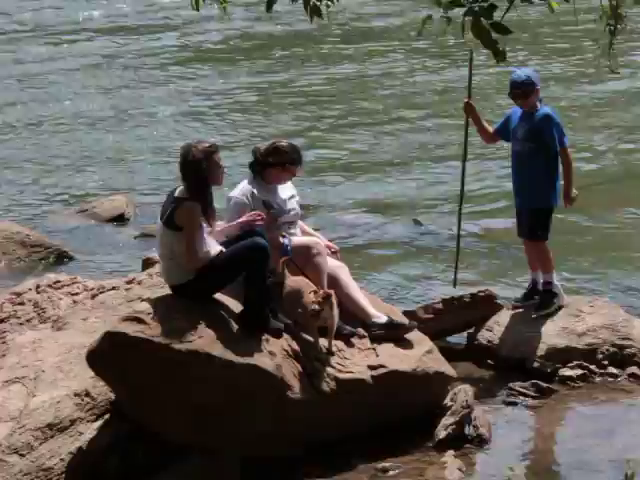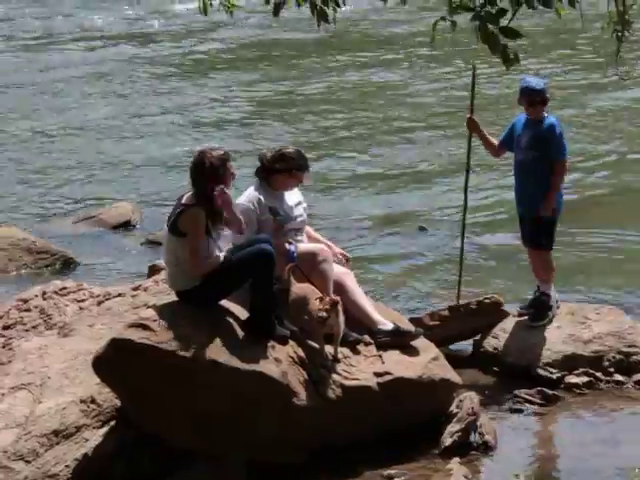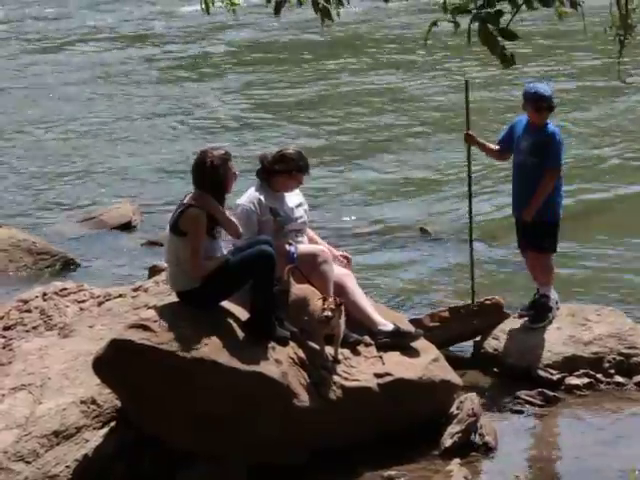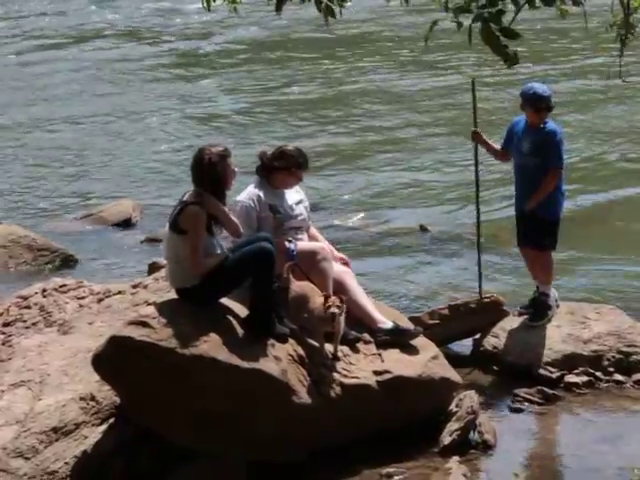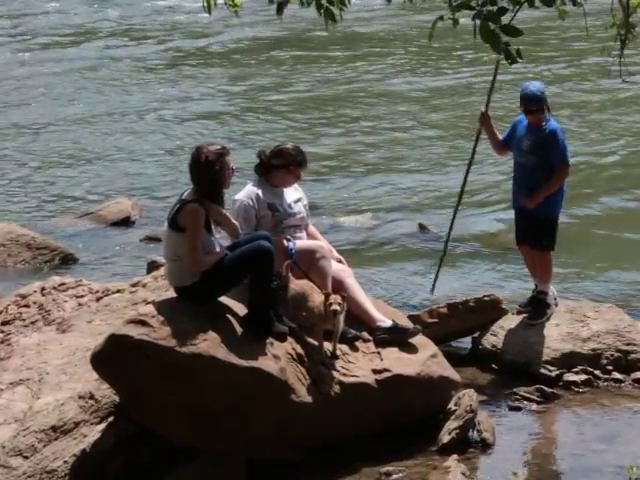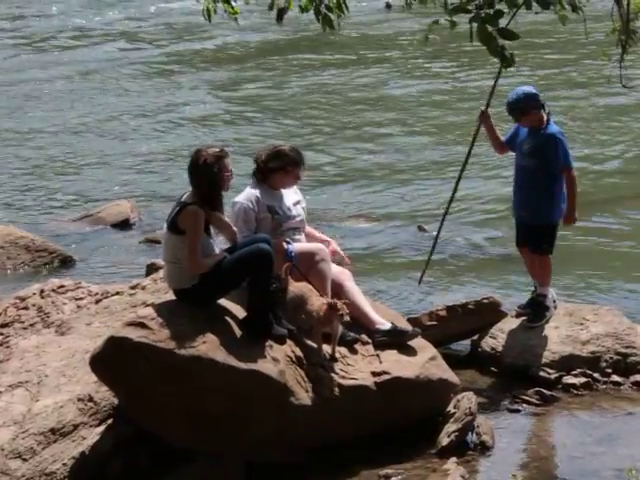
dt=0.3s
person 1, frame 1
left shoulder: (546, 117)
right shoulder: (514, 115)
left elbow: (564, 153)
right elbow: (490, 137)
left wrist: (568, 188)
right wrist: (474, 116)
left hip: (542, 194)
right hip: (522, 192)
left knee: (536, 241)
right knee: (527, 240)
left ankle: (553, 289)
right ankle: (536, 284)
person 1, frame 2
left shoulder: (551, 126)
right shoulder: (518, 123)
left elbow: (561, 167)
right elbow: (497, 151)
left wrist: (550, 202)
right wrist: (478, 131)
left hip: (543, 202)
right hip: (524, 201)
left knee: (540, 251)
right knee: (531, 249)
left ankle: (548, 299)
right ankle: (542, 292)
person 1, frame 3
left shoulder: (551, 135)
right shoulder: (518, 125)
left elbow: (552, 175)
right elbow: (502, 153)
left wrist: (533, 207)
right wrist: (478, 143)
left hip: (545, 207)
right hip: (521, 204)
left knee: (541, 254)
right knee: (527, 252)
left ankle: (549, 301)
right ankle: (542, 294)
person 1, frame 4
left shoulder: (552, 133)
right shoulder: (516, 126)
left elbow: (555, 174)
right elbow: (505, 155)
left wrist: (534, 200)
right wrist: (484, 142)
left hip: (546, 204)
right hip: (524, 202)
left knee: (541, 252)
right knee: (526, 249)
left ankle: (547, 298)
right ankle: (541, 292)
person 1, frame 5
left shoulder: (553, 132)
right shoulder: (519, 123)
left elbow: (563, 171)
right elbow: (501, 149)
left wrist: (537, 197)
right wrist: (487, 126)
left hip: (544, 205)
right hip: (522, 202)
left knee: (541, 250)
right knee: (525, 247)
left ankle: (546, 297)
right ankle: (540, 290)
person 1, frame 6
left shoulder: (553, 136)
right shoulder: (522, 129)
left elbow: (569, 174)
right elbow: (501, 148)
left wrist: (571, 209)
right wrist: (488, 124)
left hip: (545, 209)
right hip: (523, 206)
left knee: (540, 253)
right knee: (525, 249)
left ankle: (546, 300)
right ankle: (540, 292)
person 2, frame 1
left shoulder: (286, 187)
right shoulder: (243, 196)
left wrist: (321, 239)
left hip: (298, 253)
left knee: (338, 269)
right knee: (314, 247)
left ankle: (375, 319)
person 2, frame 2
left shoulder: (293, 193)
right shoulder: (250, 202)
left wrist: (330, 245)
left hip: (303, 260)
left knee: (344, 275)
right knee: (321, 253)
left ankle: (381, 326)
person 2, frame 3
left shoulder: (294, 195)
right shoulder: (250, 203)
left wrist: (332, 251)
left hip: (306, 262)
left knee: (345, 276)
right knee: (320, 254)
left ankle: (382, 327)
person 2, frame 4
left shoulder: (295, 192)
right shoulder: (250, 200)
left elbow: (307, 228)
left wrist: (333, 252)
left hip: (304, 259)
left knee: (344, 274)
right knee: (320, 252)
left ankle: (381, 325)
person 2, frame 5
left shoulder: (293, 190)
right shoulder: (248, 198)
left elbow: (306, 226)
left wrist: (332, 250)
left hip: (303, 257)
left knee: (343, 272)
right knee: (318, 249)
left ankle: (379, 324)
person 2, frame 6
left shoulder: (292, 192)
right shoulder: (248, 201)
left wrist: (328, 240)
right wrist: (279, 246)
left hip: (302, 259)
left knee: (343, 275)
right knee: (318, 252)
left ankle: (379, 326)
person 3, frame 1
left shoulder: (184, 193)
right shoulder: (190, 207)
left elbow: (208, 234)
right elbow: (192, 260)
left wrist: (241, 223)
right wrist: (219, 252)
left hip: (189, 275)
right hip: (188, 283)
left knee: (255, 235)
right knee: (257, 249)
left ankle: (263, 307)
right ankle: (254, 317)
person 3, frame 2
left shoulder: (197, 199)
right shoulder: (194, 212)
left elbow: (238, 228)
right elbow: (196, 267)
left wrist: (228, 208)
right wrist: (225, 259)
left hip: (198, 280)
right hip: (194, 289)
left knee: (263, 241)
right knee: (264, 255)
left ankle: (270, 315)
right ankle: (260, 324)
person 3, frame 3
left shoulder: (202, 201)
right shoulder: (195, 213)
left elbow: (237, 232)
right elbow: (197, 268)
left wrist: (217, 210)
right wrist: (225, 259)
left hip: (202, 277)
right hip: (195, 290)
left knee: (264, 243)
right knee: (264, 256)
left ankle: (270, 316)
right ankle: (260, 325)
person 3, frame 4
left shoulder: (201, 199)
right shoulder: (195, 211)
left elbow: (237, 232)
right elbow: (196, 266)
left wrist: (220, 211)
right wrist: (224, 256)
left hip: (200, 277)
right hip: (194, 287)
left knee: (264, 240)
right knee: (264, 253)
left ankle: (269, 313)
right ankle: (260, 322)
person 3, frame 5
left shoulder: (199, 196)
right shoulder: (194, 209)
left elbow: (235, 233)
right elbow: (195, 263)
left wrist: (220, 215)
right wrist: (223, 254)
left hip: (199, 274)
right hip: (192, 285)
left knee: (263, 238)
right knee: (263, 252)
left ankle: (269, 311)
right ankle: (259, 320)
person 3, frame 6
left shoulder: (199, 199)
right shoulder: (194, 210)
left elbow: (233, 237)
right elbow: (194, 265)
left wrist: (218, 219)
right wrist: (222, 255)
left hip: (197, 277)
right hip: (191, 287)
left knee: (262, 240)
right knee: (262, 254)
left ankle: (269, 313)
right ankle: (258, 322)
